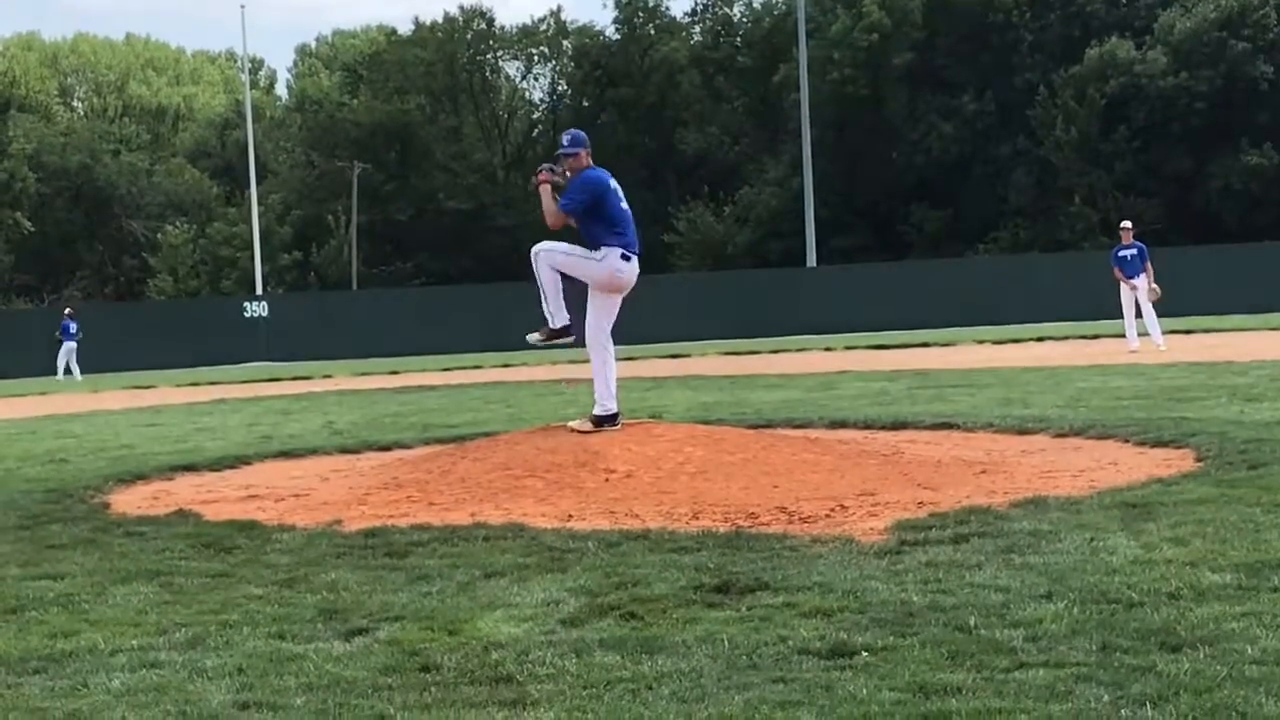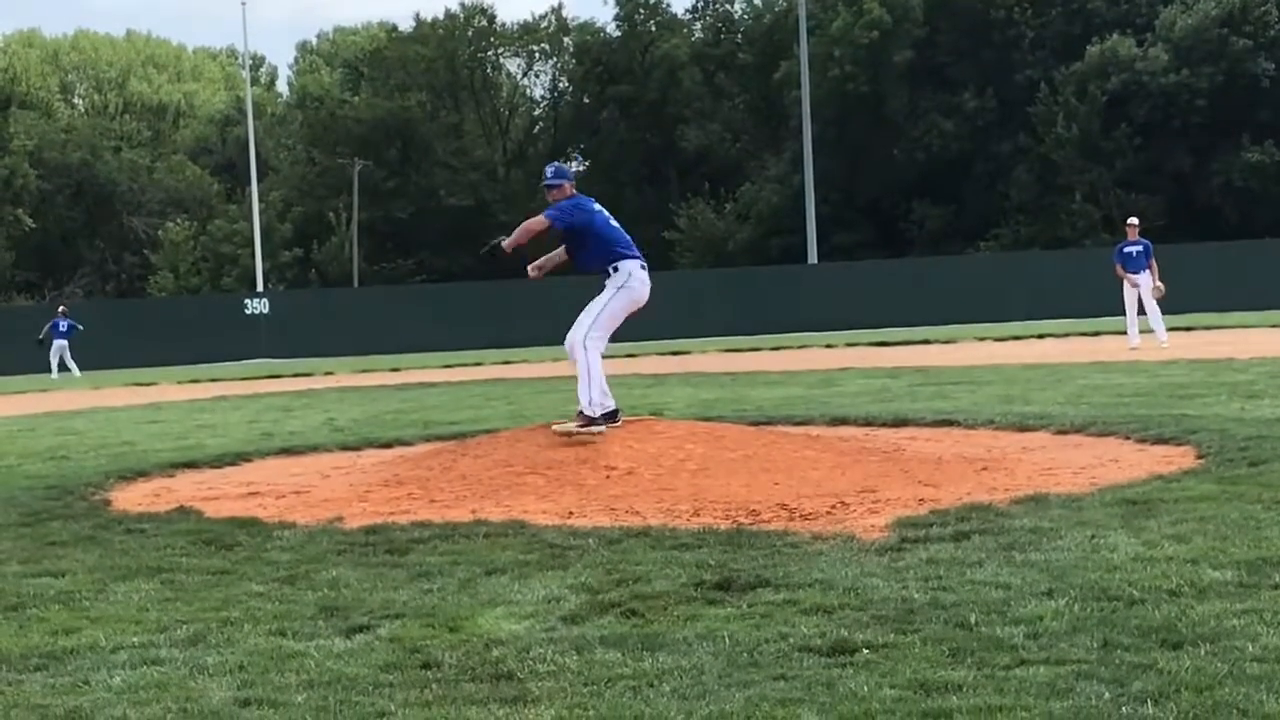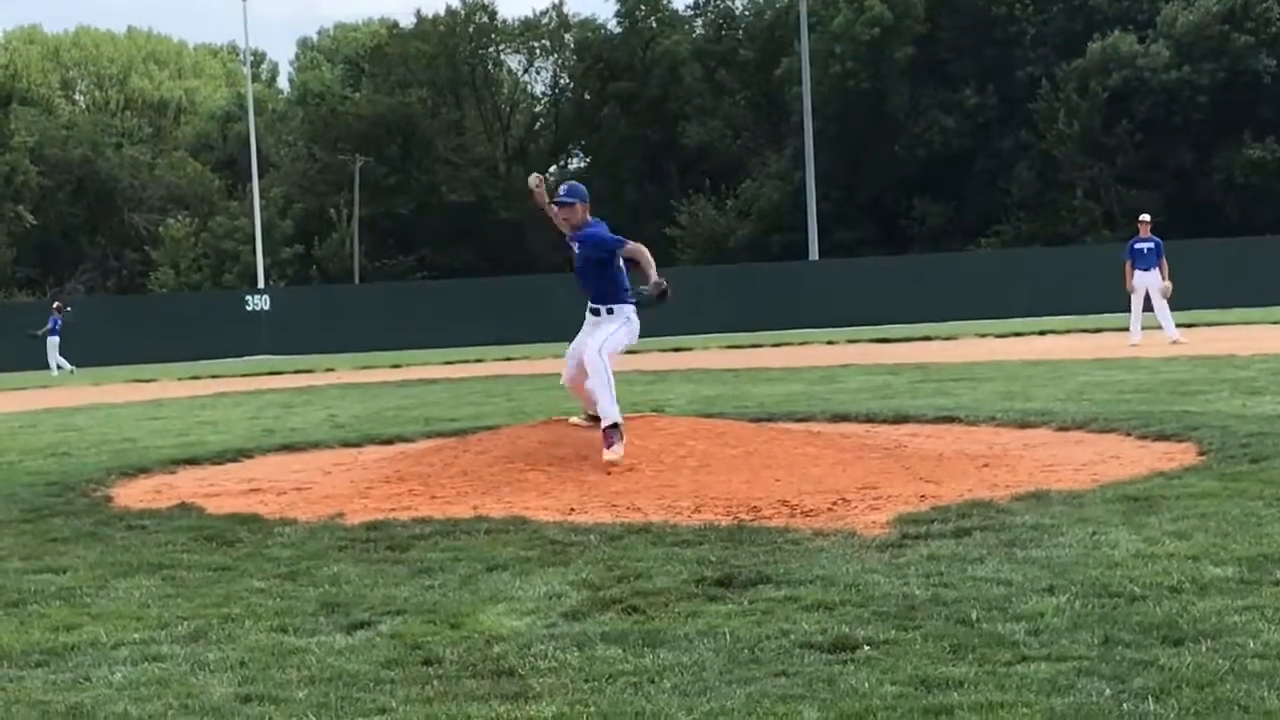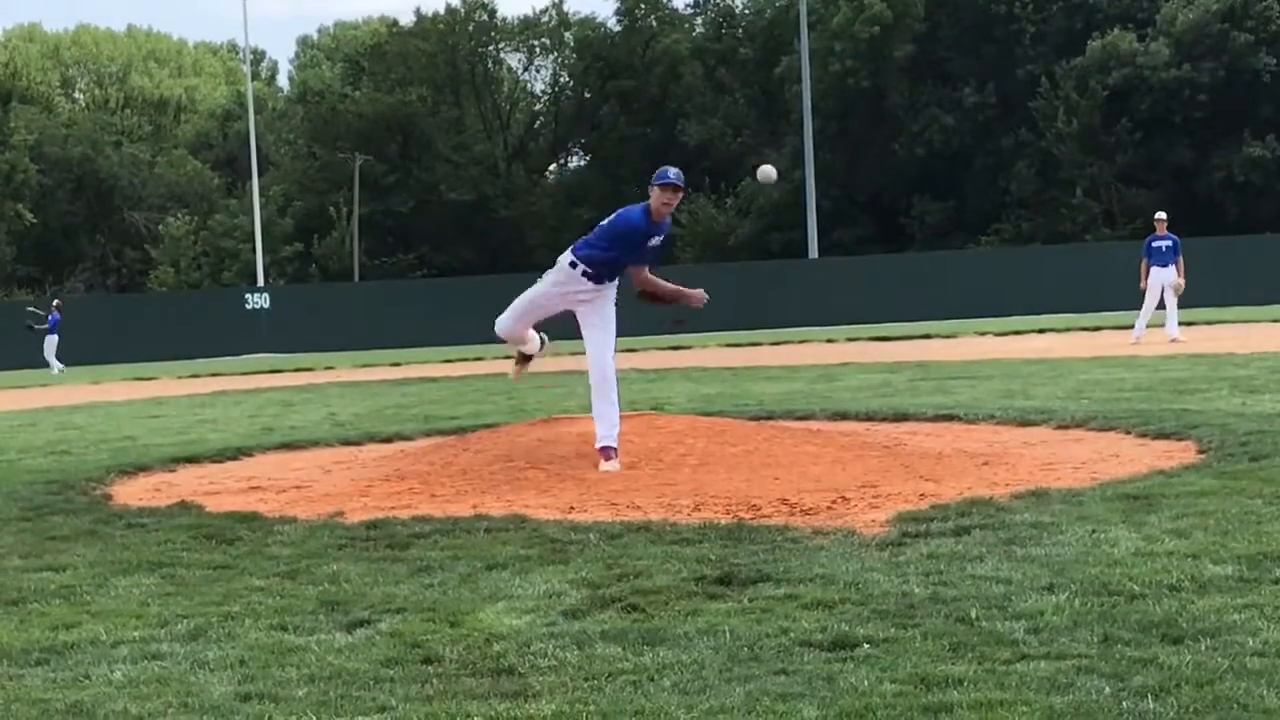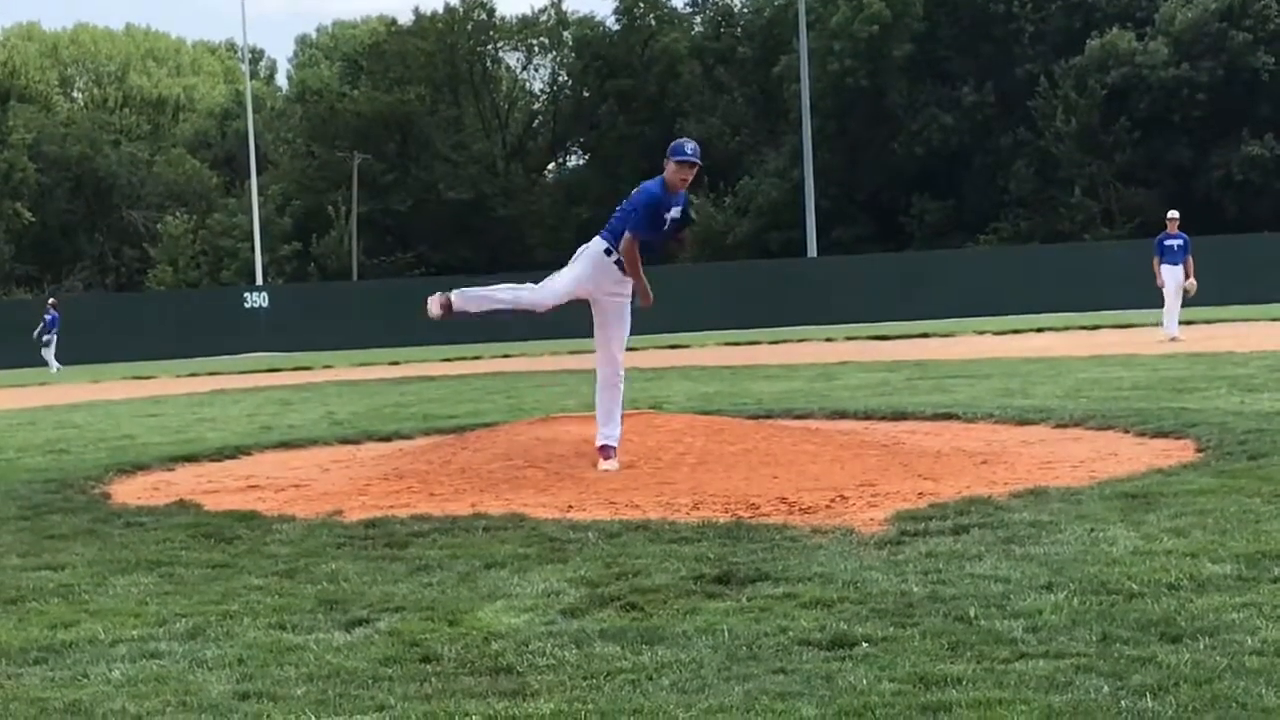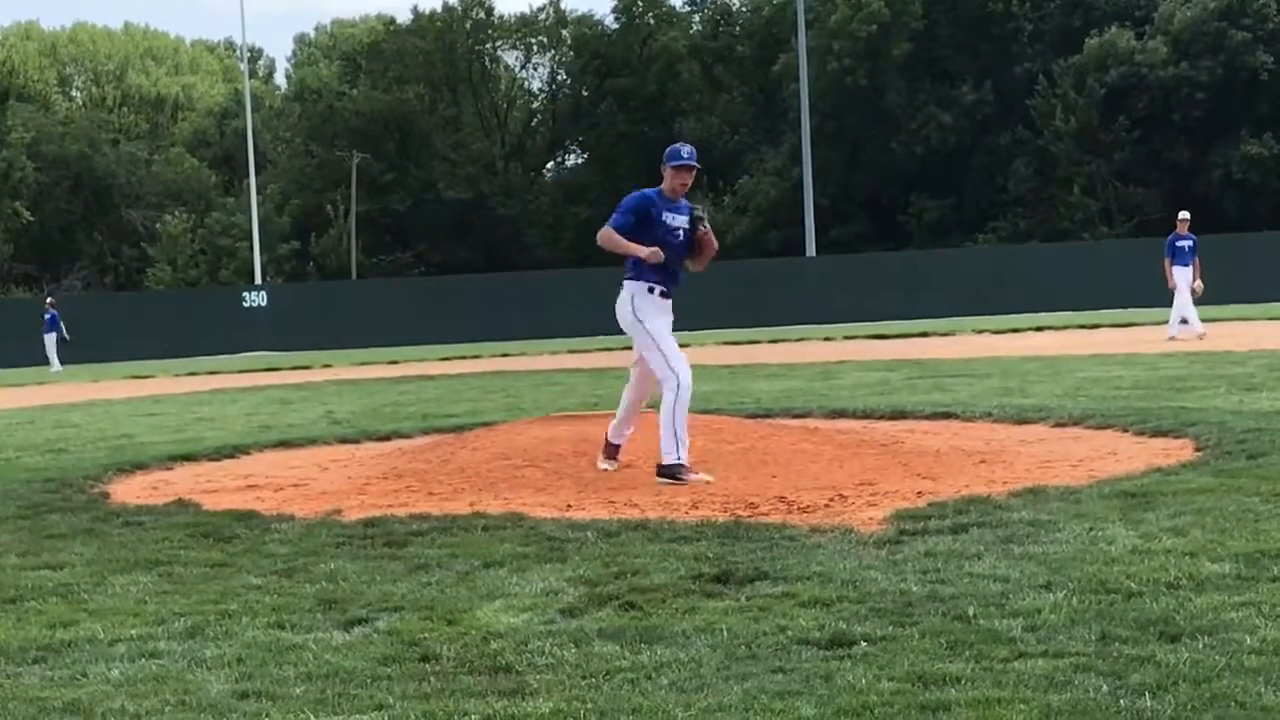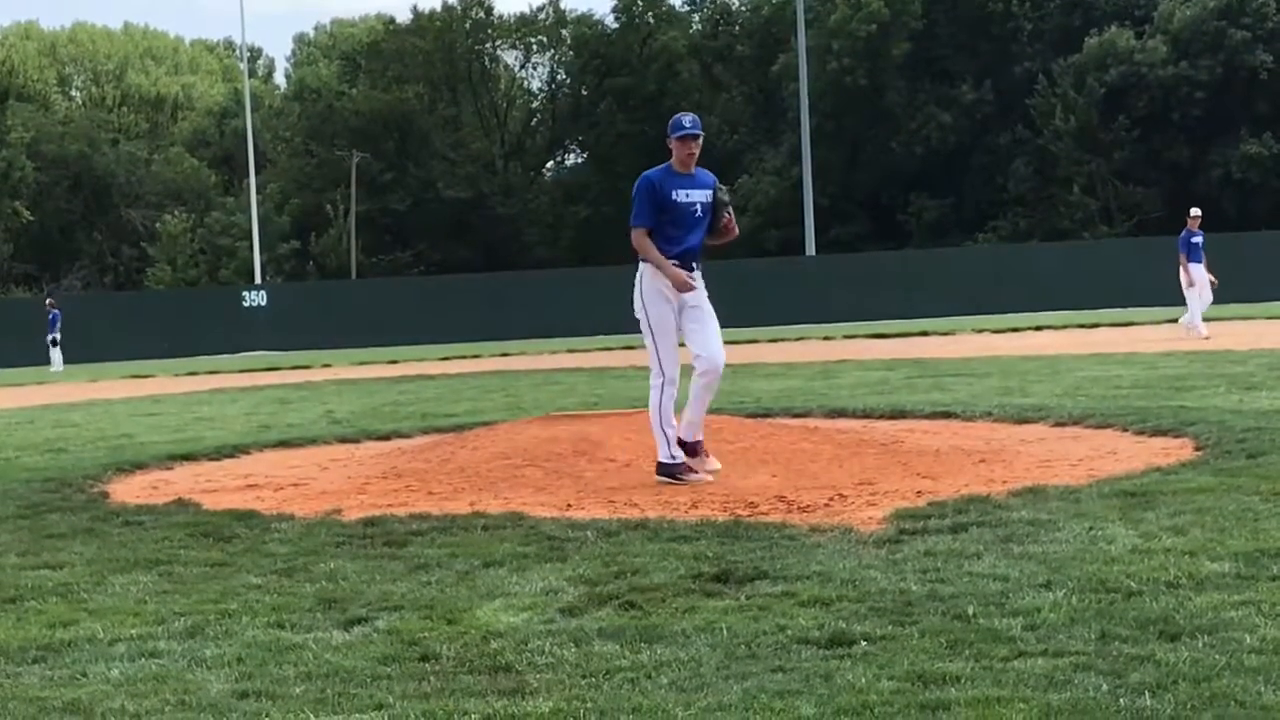
dt=0.3s
person 1, frame 1
left shoulder: (587, 179)
right shoulder: (601, 178)
left elbow: (554, 221)
right elbow: (579, 218)
left wrist: (544, 186)
right wrist: (554, 193)
left hip: (608, 261)
right hip: (624, 266)
left knee: (542, 251)
right knee: (597, 336)
left ankle: (559, 326)
right ankle: (606, 412)
person 1, frame 2
left shoulder: (573, 205)
right shoulder: (583, 207)
left elbow: (534, 226)
right elbow: (572, 248)
left wrist: (508, 244)
right wrist: (544, 263)
left hip: (627, 278)
right hip: (628, 281)
left knee: (586, 338)
right knee: (576, 342)
left ankle: (591, 413)
right ankle: (604, 409)
person 1, frame 3
left shoulder: (597, 232)
right shoulder: (578, 232)
left elbow: (638, 251)
right elbow: (563, 223)
left wrist: (653, 278)
right wrist: (542, 197)
left hip: (620, 319)
right hip: (594, 319)
left knee: (594, 356)
right knee: (572, 379)
left ankle: (612, 430)
right ankle: (597, 410)
person 1, frame 4
left shoulder: (662, 225)
right shoulder: (636, 221)
right elbow: (640, 279)
right wrist: (684, 294)
left hip: (601, 292)
right hip: (570, 276)
left knee: (601, 366)
right knee: (506, 328)
left ankle: (607, 445)
right ankle: (532, 345)
person 1, frame 5
left shoulder: (679, 198)
right shoulder: (652, 192)
right elbow: (628, 246)
left wrist: (678, 231)
right wrist: (642, 287)
left hip: (620, 279)
right hip: (597, 263)
left knee: (612, 364)
right knee: (541, 296)
left ankle: (607, 443)
right ankle: (453, 299)
person 1, frame 6
left shoulder: (687, 211)
right shoulder: (642, 200)
left elbow: (697, 265)
right elbow: (604, 236)
left wrist: (708, 246)
right wrist: (638, 249)
left hip: (663, 304)
right hip: (639, 300)
left knee: (644, 384)
right knee: (679, 376)
left ankle: (614, 440)
right ankle: (672, 462)
person 1, frame 7
left shoulder: (709, 182)
right shoulder: (651, 182)
right elbow: (638, 238)
left wrist: (728, 231)
right wrist: (670, 272)
left hip: (692, 281)
right hip: (656, 281)
left knee: (713, 360)
right knee: (665, 373)
left ankle: (690, 437)
right ankle: (669, 459)
